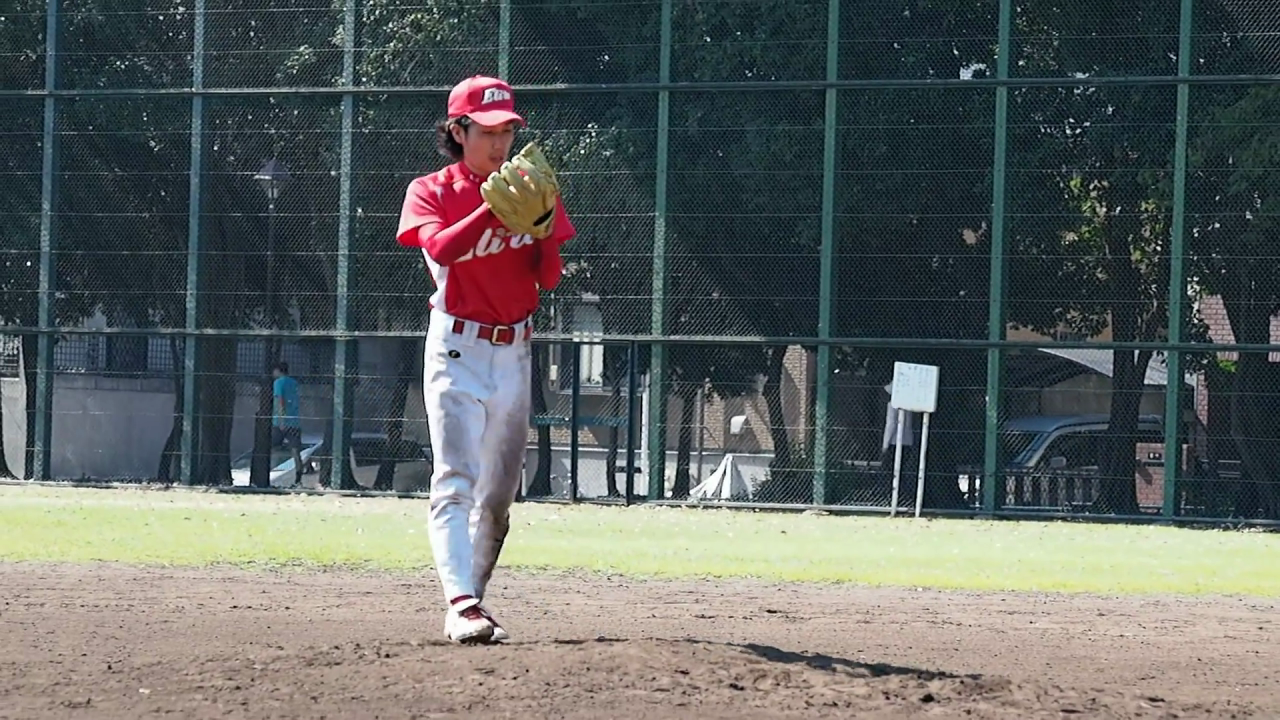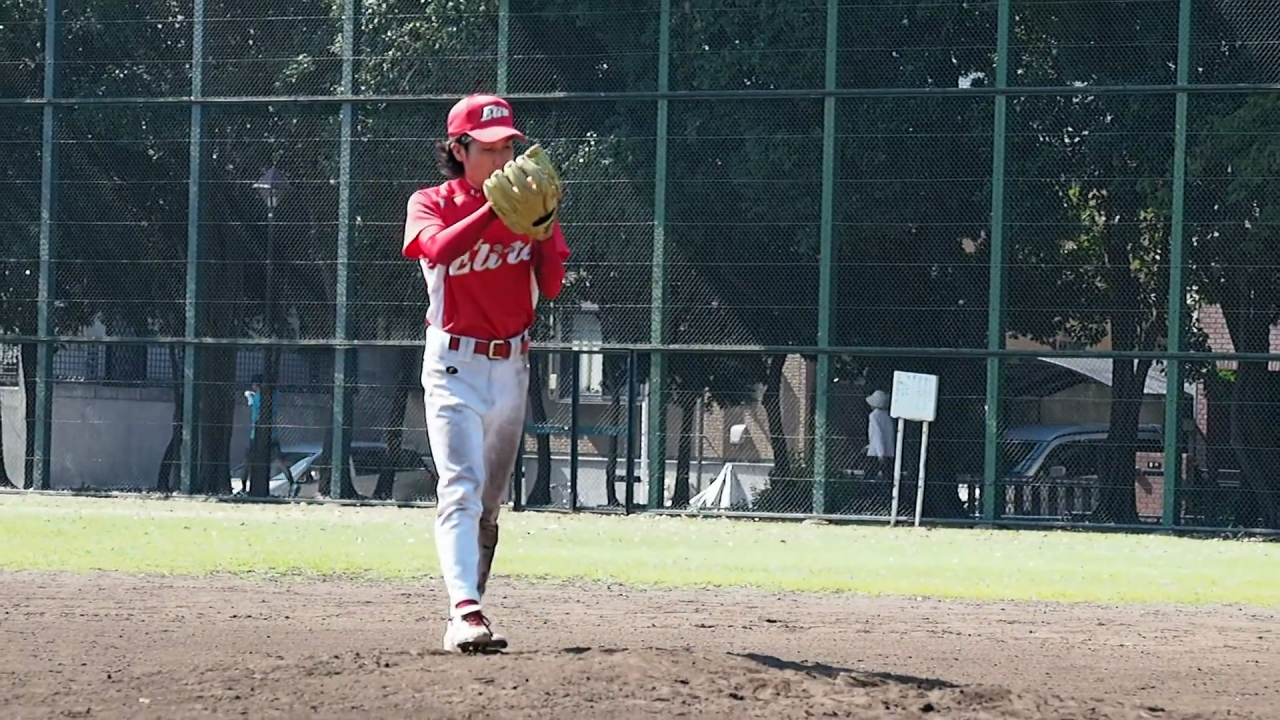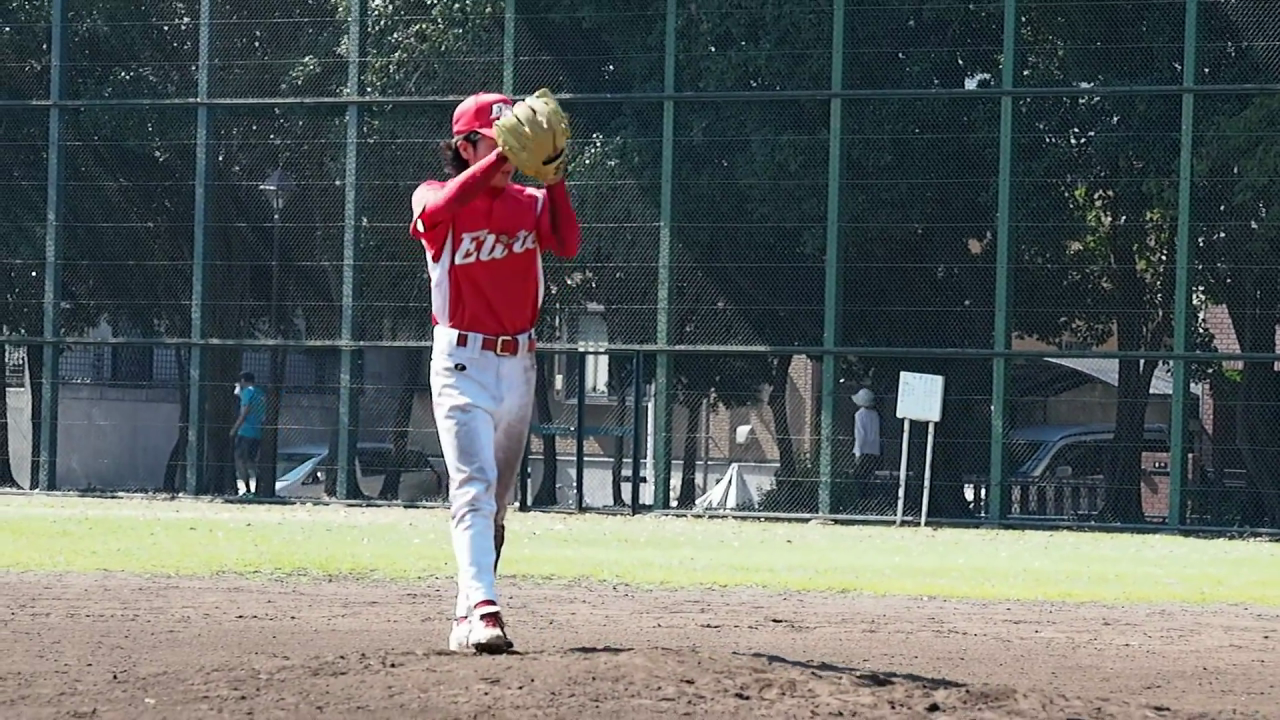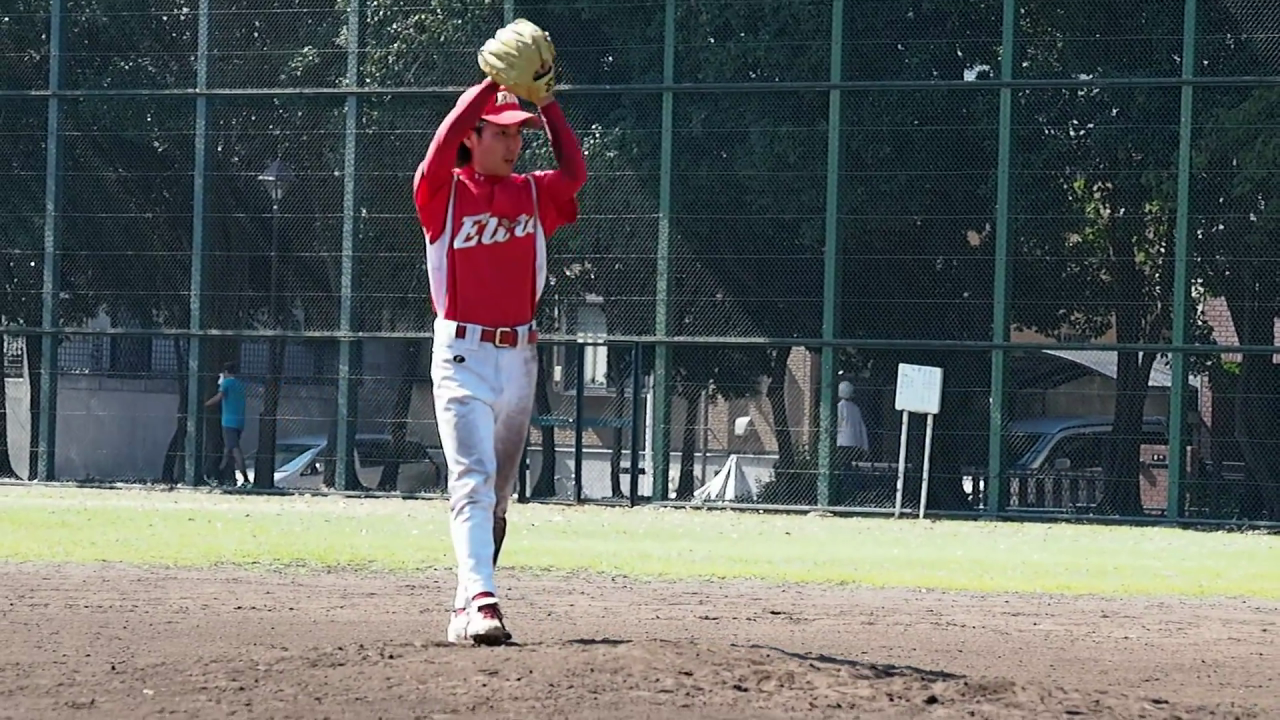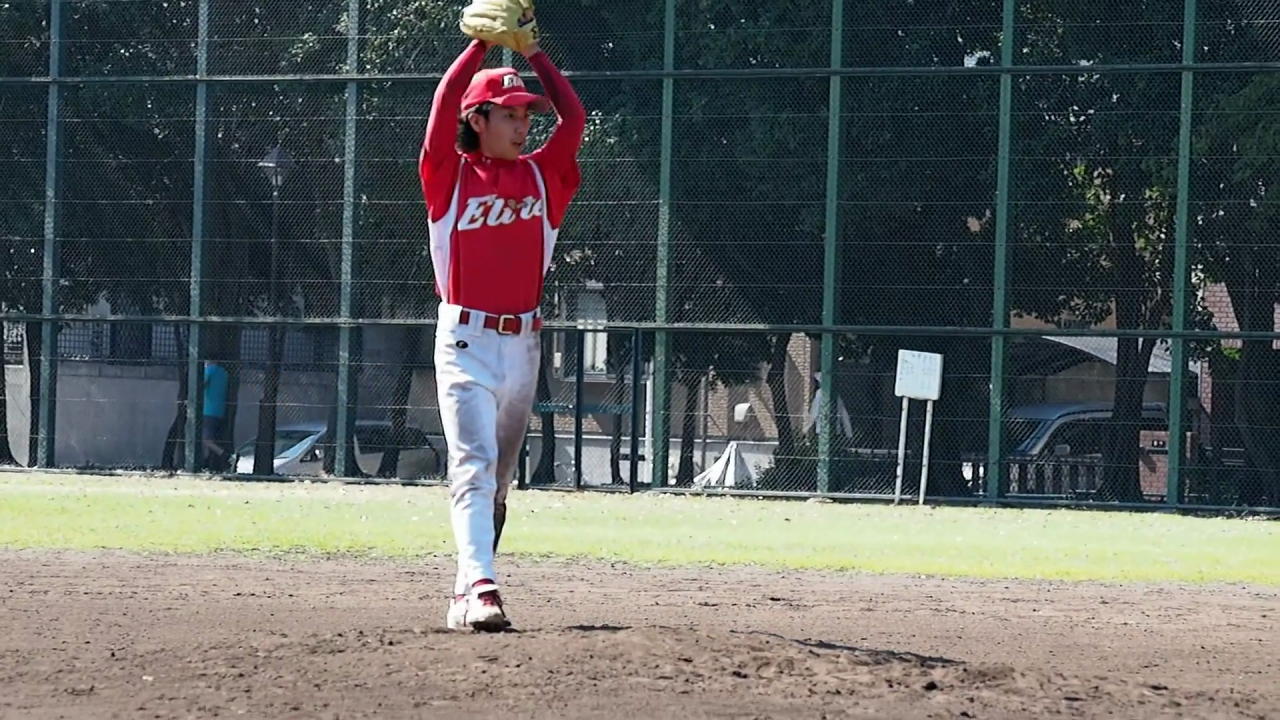
dt=0.2s
person 1, frame 1
left shoulder: (532, 191)
right shoulder: (429, 191)
left elbow: (549, 278)
right elbow: (440, 249)
left wrist: (543, 228)
right wrist: (494, 204)
left hip: (513, 351)
right hip: (457, 349)
left knee: (498, 494)
right knee: (455, 482)
left ankle: (473, 597)
right ankle: (461, 603)
person 1, frame 2
right shoulder: (429, 204)
left elbow: (553, 285)
right elbow: (438, 247)
left wrist: (544, 228)
right wrist: (495, 206)
left hip: (512, 366)
right hip: (454, 365)
left knee: (488, 502)
right knee: (461, 489)
left ankle: (463, 614)
right ankle: (467, 608)
person 1, frame 3
left shoulder: (530, 202)
right shoulder: (436, 200)
left elbow: (566, 244)
right elbow: (440, 207)
left wrist: (551, 176)
right wrist: (498, 146)
left hip: (518, 363)
right hip: (461, 362)
left knee: (496, 501)
right knee: (473, 489)
left ankle: (467, 615)
right ankle: (483, 610)
person 1, frame 4
left shoulder: (532, 193)
right shoulder: (444, 192)
left elbow: (575, 170)
right elbow: (442, 146)
left wrist: (541, 100)
right wrist: (492, 84)
left hip: (520, 355)
right hip: (462, 354)
left knee: (497, 493)
right knee: (473, 482)
left ankle: (466, 609)
right ankle: (479, 602)
person 1, frame 5
left shoulder: (541, 174)
right shoulder: (450, 174)
left elbow: (574, 116)
right elbow: (444, 106)
left wrist: (531, 50)
right wrist: (481, 42)
left hip: (523, 342)
right hip: (465, 341)
left knee: (498, 479)
right knee: (473, 467)
left ankle: (467, 593)
right ankle: (480, 589)
